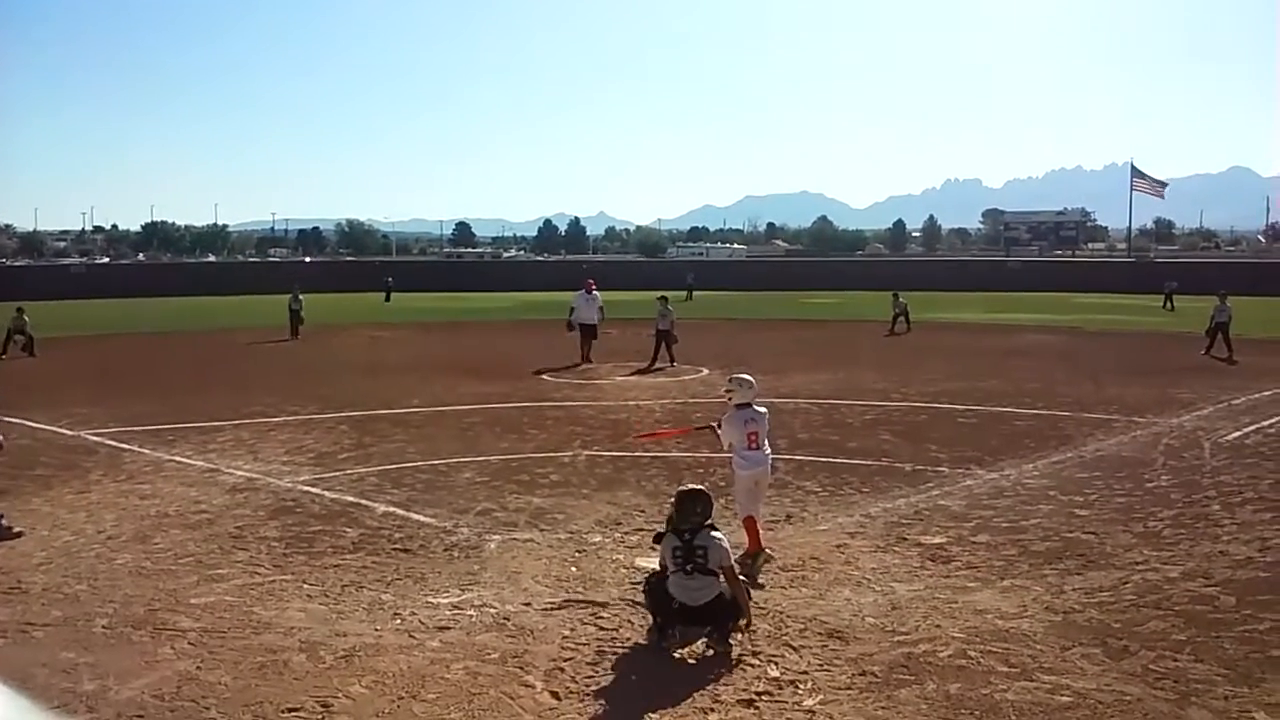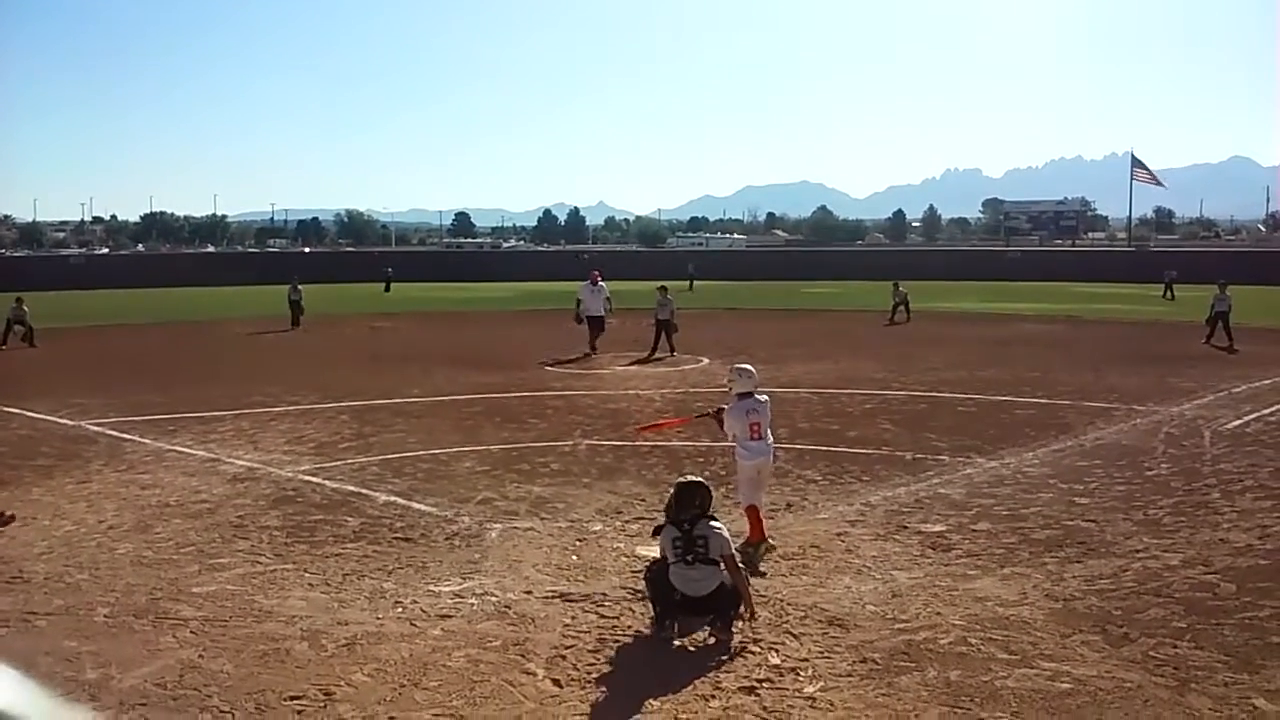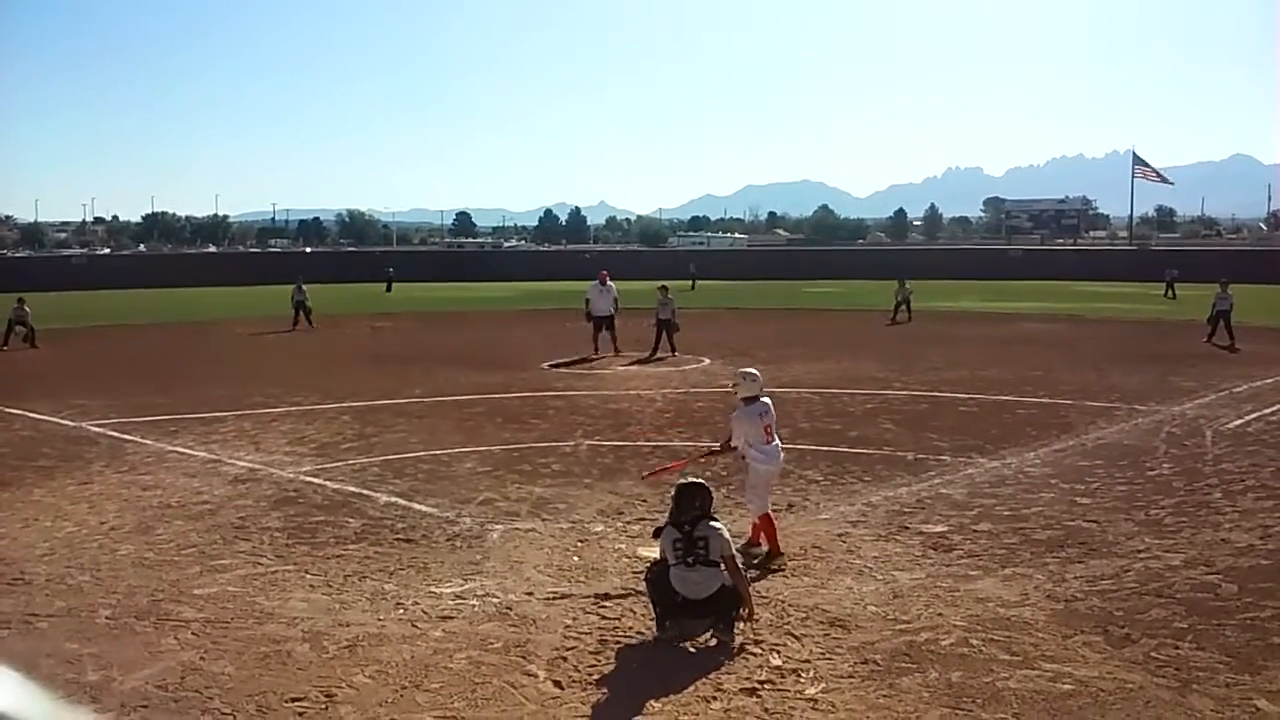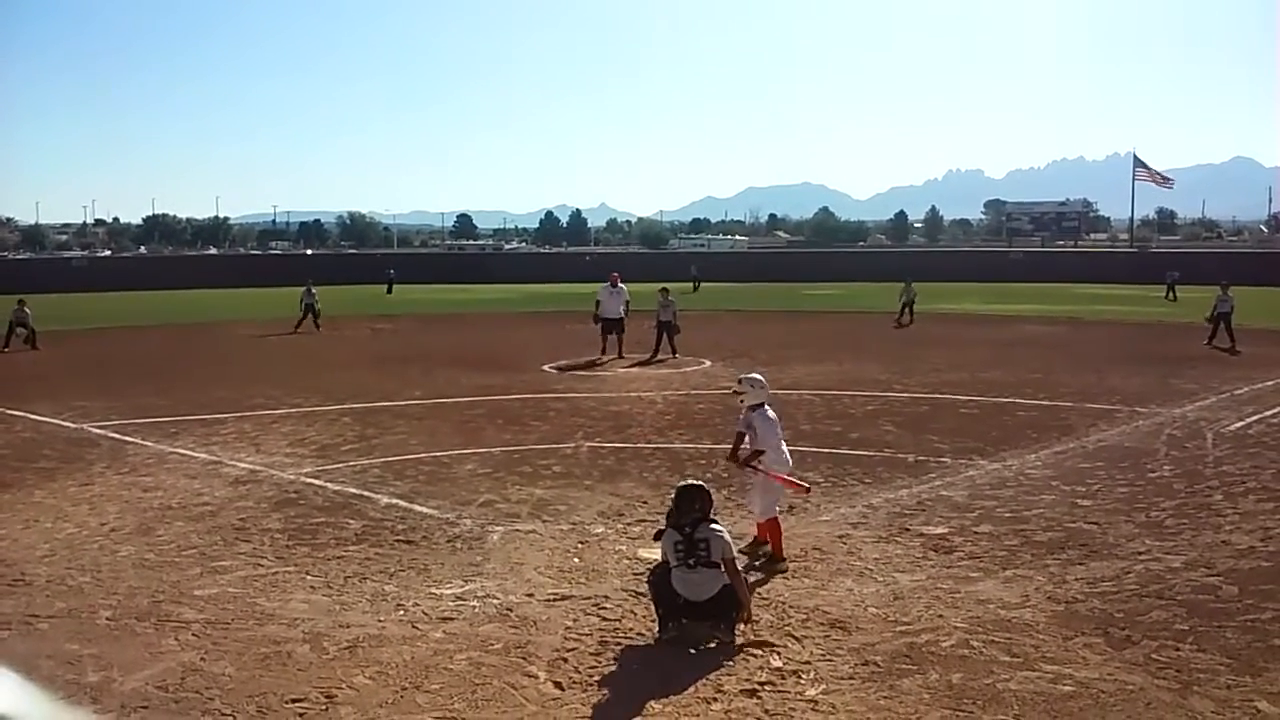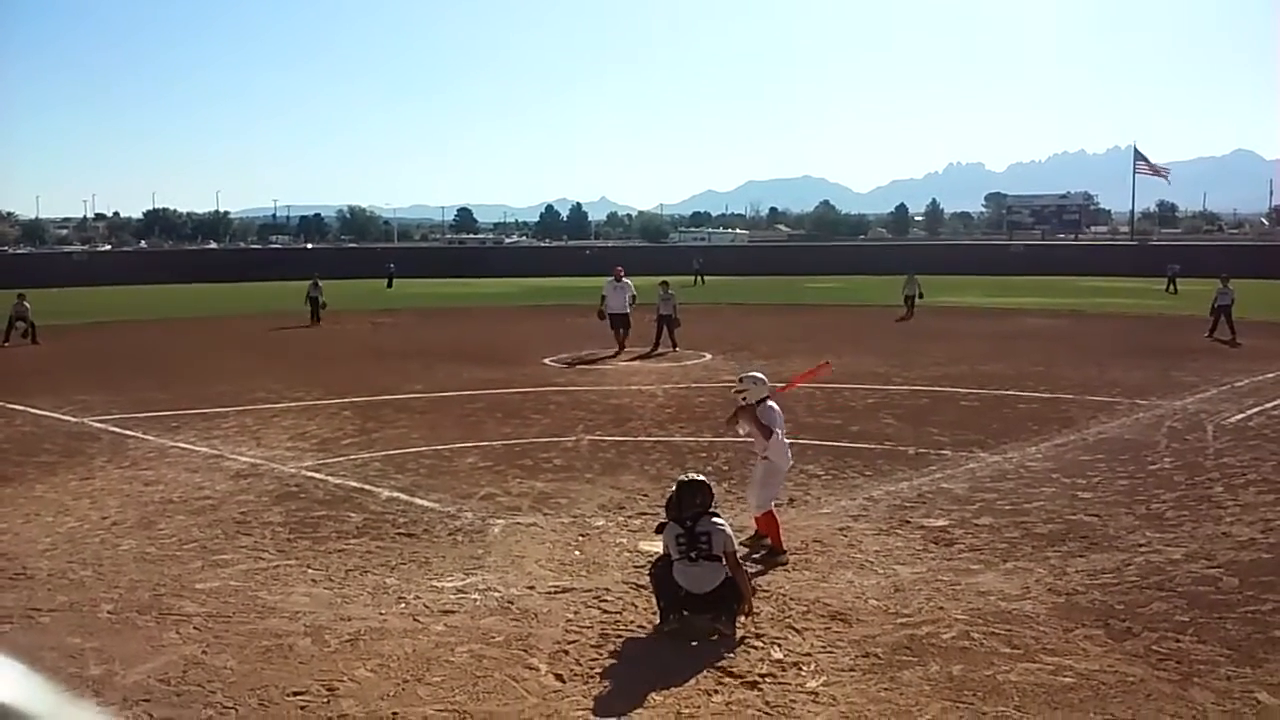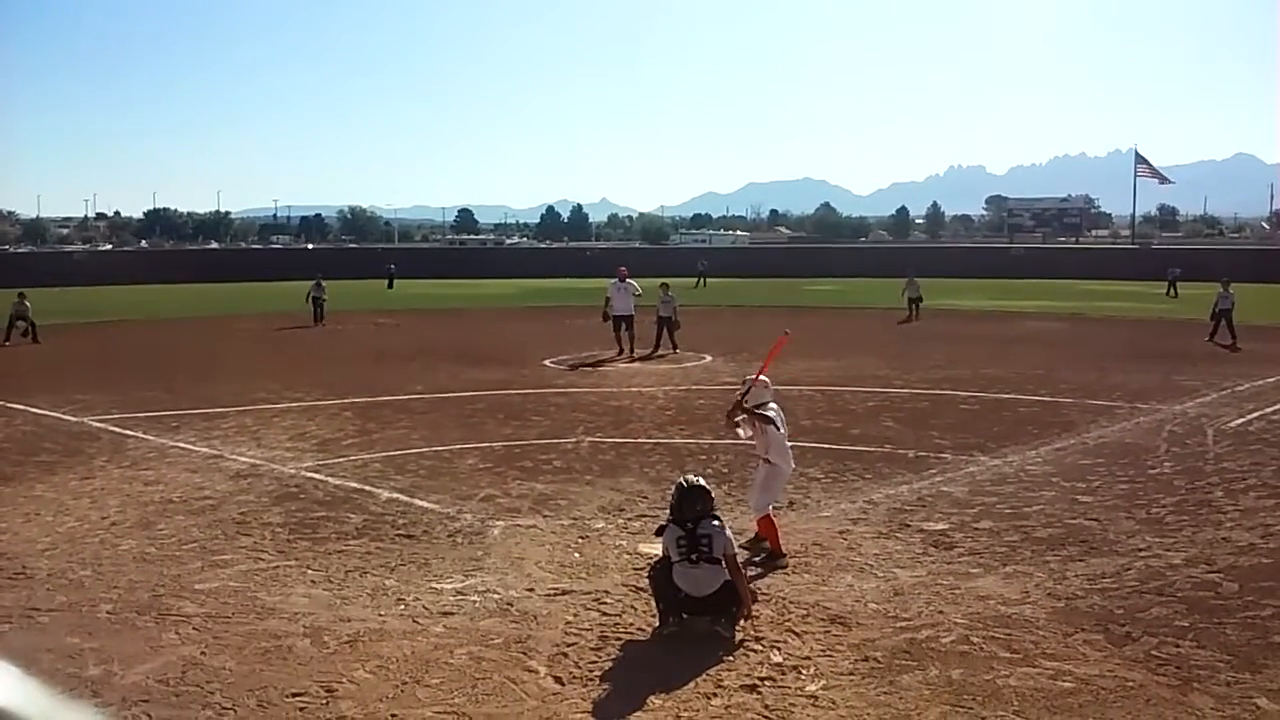
dt=0.3s
person 1, frame 1
left shoulder: (729, 420)
right shoulder: (762, 413)
left elbow: (727, 446)
left wrist: (717, 431)
left hip: (744, 470)
right hip: (763, 467)
left knee: (746, 511)
right knee: (754, 509)
left ankle: (759, 550)
right ankle: (752, 550)
person 1, frame 2
left shoulder: (732, 411)
right shoulder: (764, 402)
left elbow: (731, 436)
left wrist: (719, 419)
left hip: (747, 460)
right hip: (766, 456)
left knee: (748, 500)
right knee: (756, 498)
left ankle: (761, 539)
right ankle: (753, 539)
person 1, frame 3
left shoulder: (740, 416)
right shoulder: (766, 404)
left elbow: (737, 445)
left wrist: (723, 450)
right wrist: (729, 441)
left hip: (760, 464)
right hip: (773, 459)
left knee: (759, 506)
right knee: (755, 500)
left ankle: (775, 552)
right ankle: (755, 541)
person 1, frame 4
left shoulder: (764, 418)
right shoulder: (750, 412)
left elbow: (761, 450)
right elbow: (741, 433)
left wrist: (744, 461)
right wrist: (734, 453)
left hip: (774, 466)
right hip: (767, 464)
left knee: (767, 509)
right knee: (757, 501)
left ankle: (778, 558)
right ankle: (762, 541)
person 1, frame 5
left shoulder: (770, 409)
right shoulder: (752, 408)
left elbow: (768, 435)
right elbow: (731, 423)
left wrist: (753, 417)
right wrist: (738, 413)
left hip: (776, 461)
right hip: (763, 459)
left knee: (763, 503)
right knee: (753, 497)
left ankle: (778, 550)
right ankle: (762, 534)
person 1, frame 6
left shoulder: (771, 409)
right shoulder: (754, 412)
left elbow: (768, 421)
right elbow: (735, 425)
left wrist: (745, 410)
right wrist: (733, 415)
left hip: (777, 465)
right hip: (766, 463)
left knee: (761, 507)
right knee: (756, 501)
left ankle: (778, 554)
right ankle: (762, 536)
person 2, frame 1
left shoulder: (667, 540)
right shoulder: (717, 539)
right elbow: (733, 581)
right wrist: (746, 612)
left hip: (676, 611)
right hip: (712, 611)
left knee: (653, 582)
right knee: (739, 592)
left ankle: (665, 630)
right ankle: (719, 633)
person 2, frame 2
left shoulder: (667, 532)
right shoulder: (717, 530)
right elbow: (734, 570)
right wrist: (748, 601)
left hip: (677, 601)
right hip: (713, 601)
left knee: (655, 570)
right knee: (738, 579)
left ankle: (665, 621)
right ankle: (722, 622)
person 2, frame 3
left shoulder: (667, 533)
right shoulder: (718, 530)
right elbow: (734, 572)
right wrist: (748, 602)
left hip: (679, 603)
right hip: (714, 603)
left knee: (655, 573)
right knee: (739, 582)
left ankle: (667, 622)
right ankle: (723, 623)
person 2, frame 4
left shoulder: (668, 536)
right shoulder: (719, 533)
right elbow: (734, 574)
right wrist: (747, 605)
left hip: (680, 606)
right hip: (715, 606)
left knee: (657, 575)
right knee: (738, 585)
left ankle: (670, 623)
right ankle: (723, 623)
person 2, frame 5
left shoulder: (669, 529)
right shoulder: (720, 526)
right elbow: (735, 567)
right wrist: (747, 597)
left hip: (683, 598)
right hip: (717, 599)
left knee: (658, 568)
right knee: (740, 579)
left ankle: (671, 614)
right ankle: (724, 616)
person 2, frame 6
left shoulder: (669, 531)
right shoulder: (720, 529)
right elbow: (735, 570)
right wrist: (747, 601)
left hip: (682, 601)
right hip: (717, 601)
left knee: (657, 570)
right knee: (738, 583)
left ankle: (670, 617)
right ankle: (724, 618)
